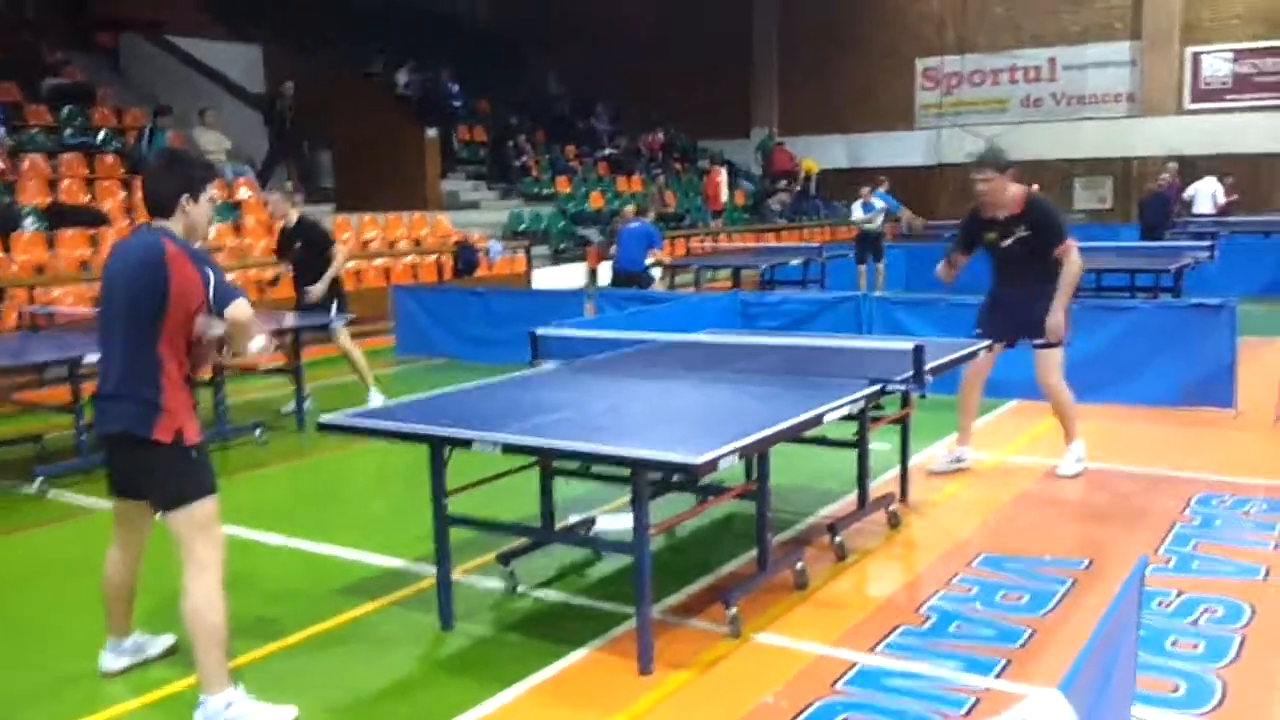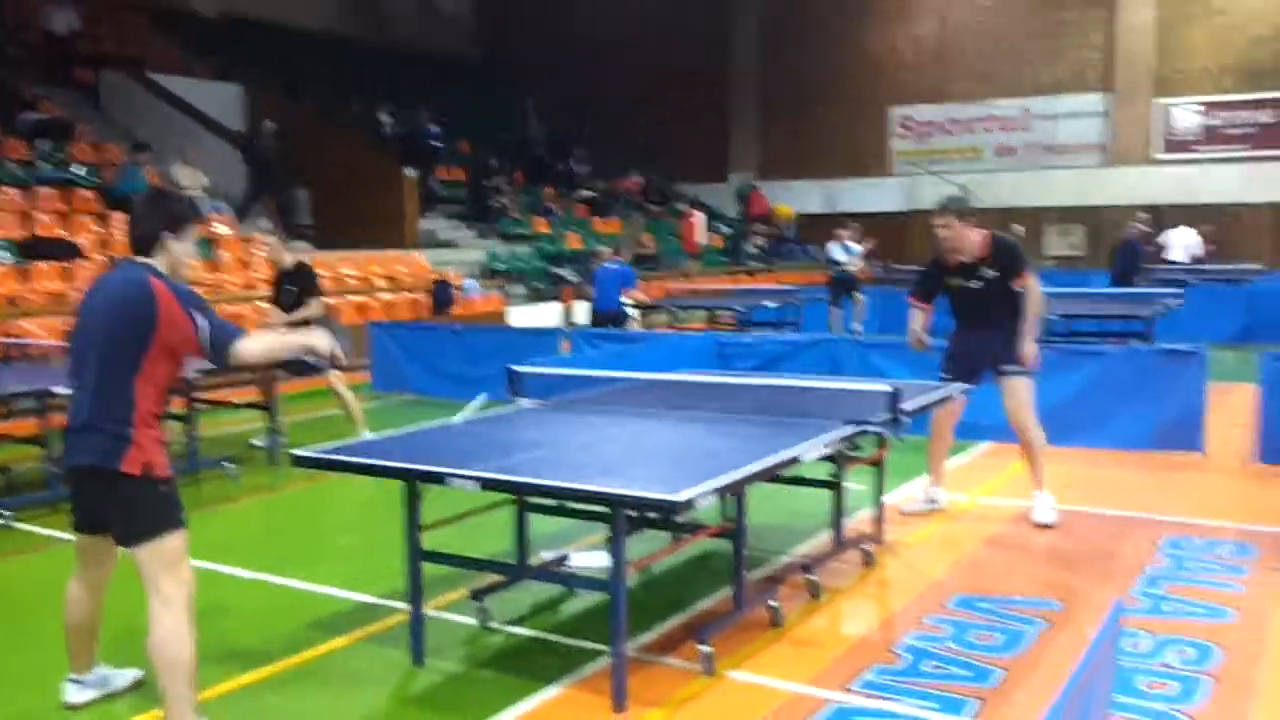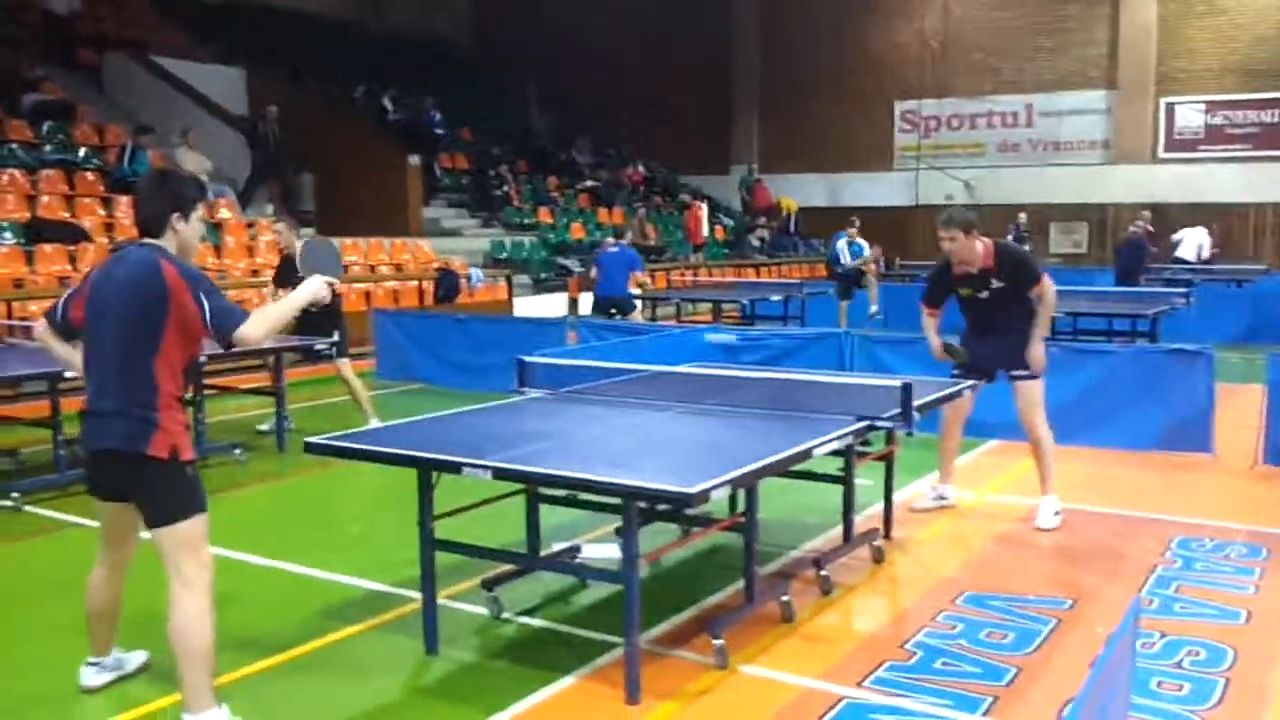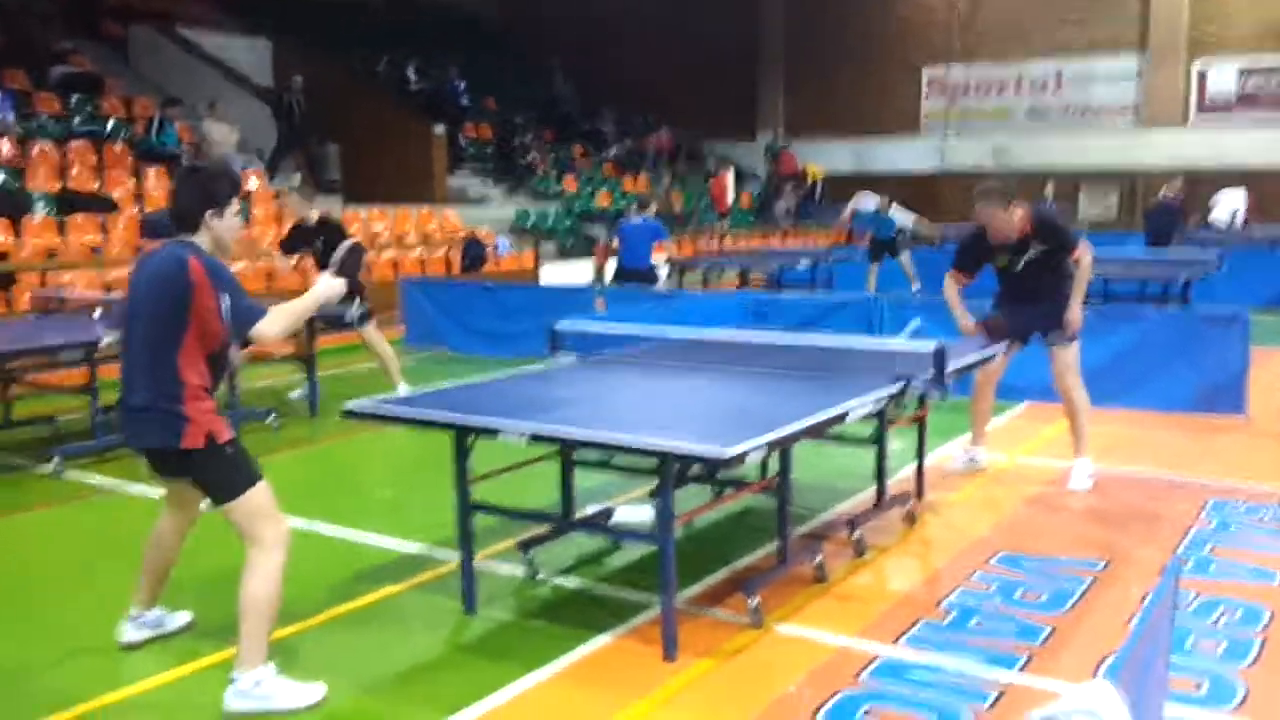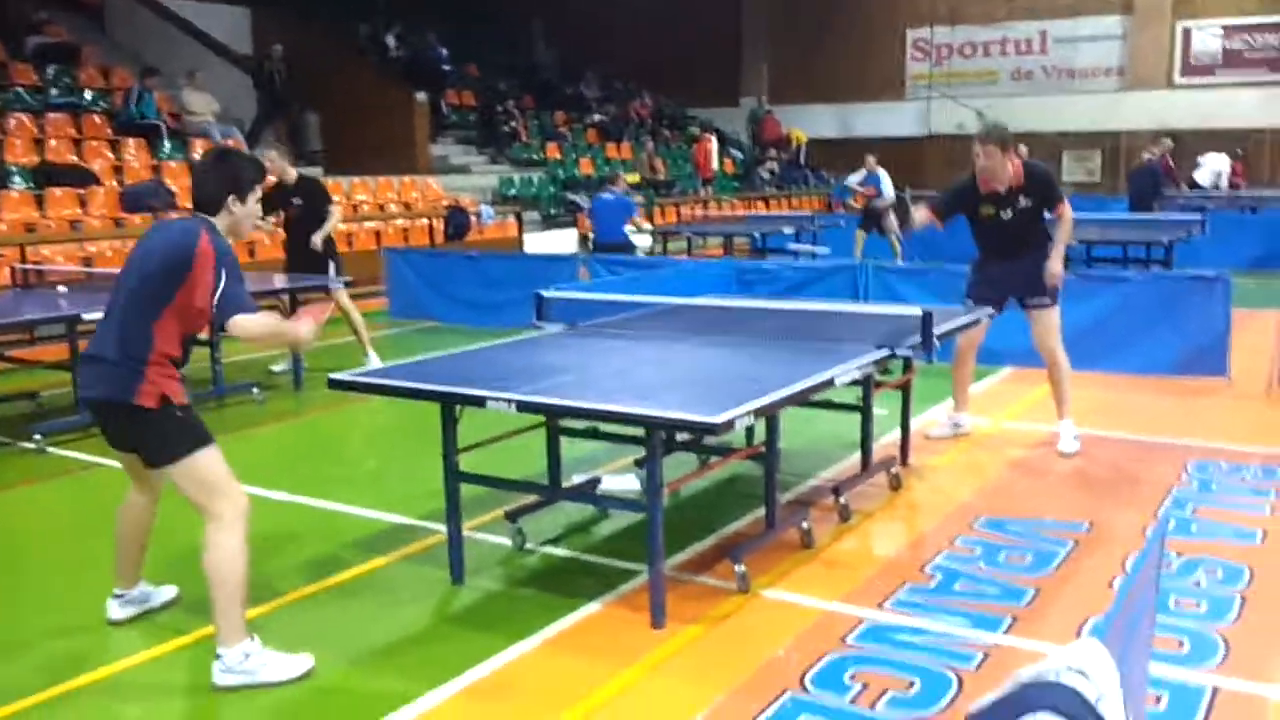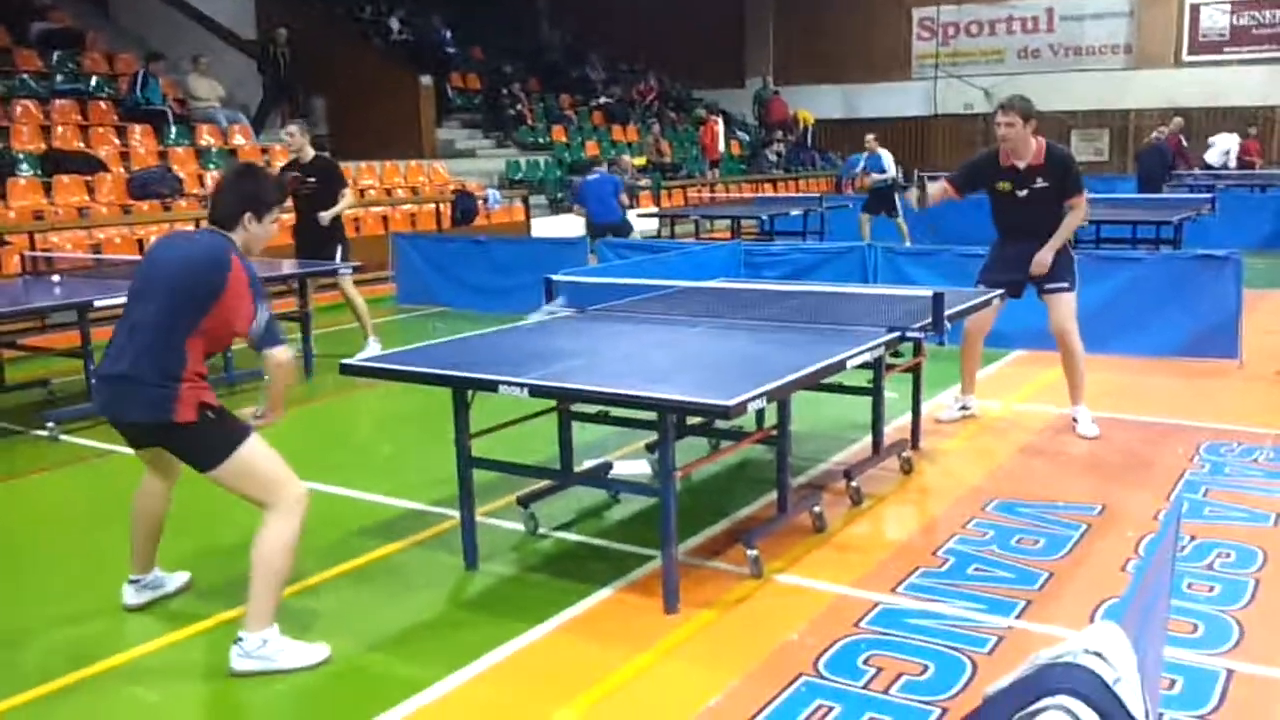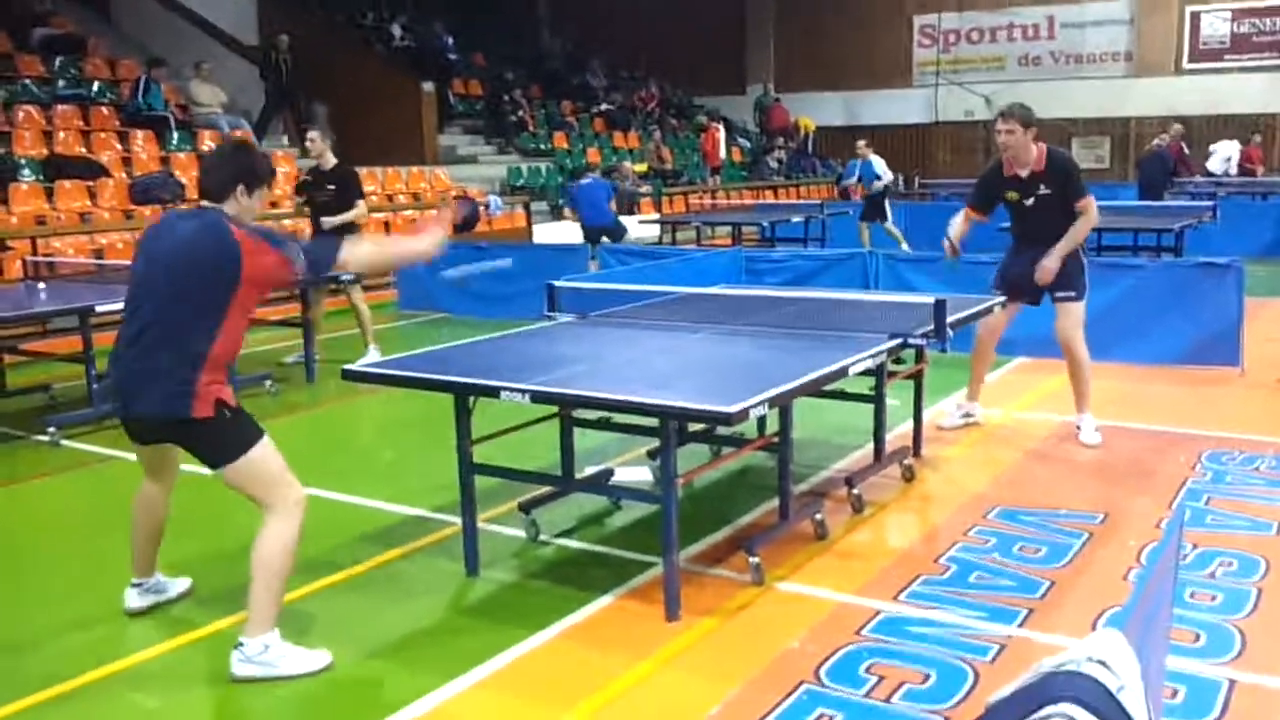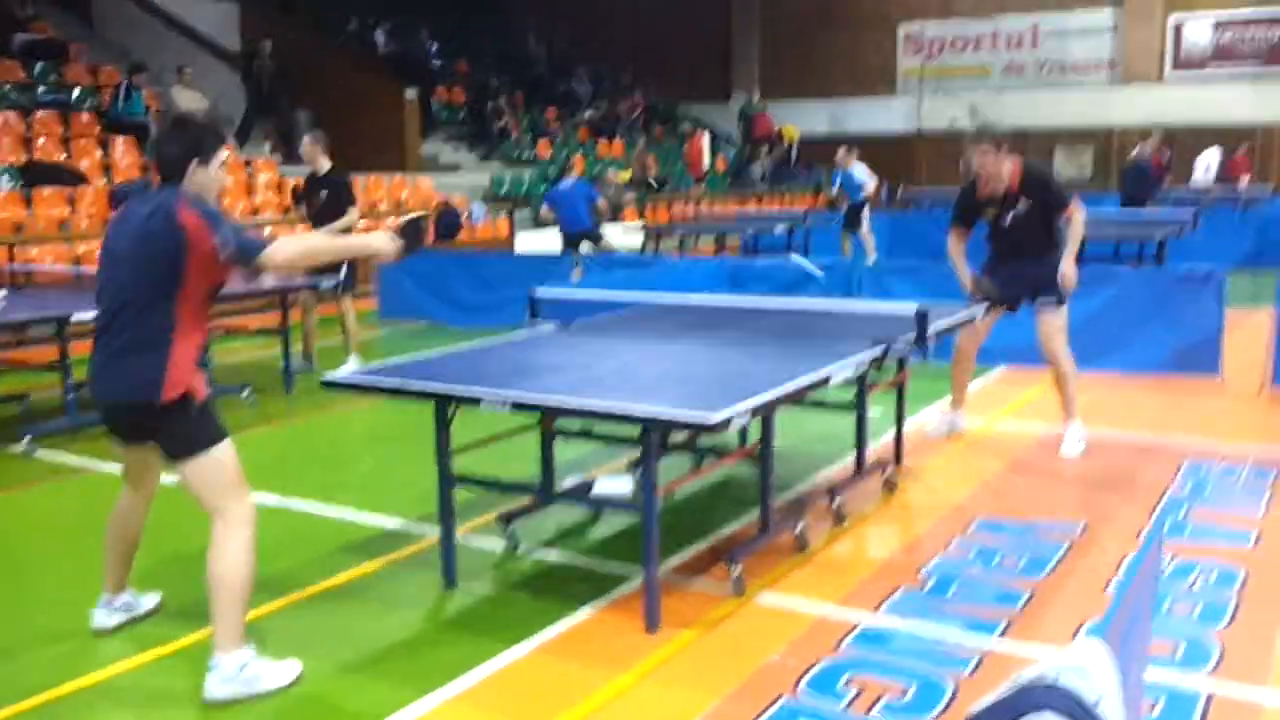
dt=0.2s
person 1, frame 1
left shoulder: (127, 250)
right shoulder: (178, 253)
right elbow: (237, 313)
left wrist: (209, 344)
right wrist: (245, 340)
left hip: (117, 414)
right hip: (160, 421)
left knee: (128, 531)
right knee: (204, 554)
left ankle: (119, 644)
person 1, frame 2
left shoulder: (102, 288)
right shoulder: (163, 293)
left elbow: (94, 367)
right elbow: (242, 350)
right wrist: (306, 339)
left hip: (84, 448)
right hip: (130, 456)
left knee: (90, 568)
right knee: (171, 591)
left ankle: (83, 676)
person 1, frame 3
left shoulder: (106, 272)
right shoulder: (174, 274)
left elbow: (48, 331)
right elbow: (247, 332)
right wrist: (302, 296)
left hip: (103, 433)
right hip: (152, 440)
left knee: (113, 551)
right knee: (192, 575)
left ankle: (100, 659)
person 1, frame 4
left shoulder: (154, 262)
right shoulder: (202, 267)
left elbow: (156, 337)
right elbow: (265, 331)
right wrist: (318, 294)
left hip: (145, 416)
right hip: (188, 423)
left knee: (181, 505)
right knee: (269, 537)
left ankle: (142, 615)
right ankle: (251, 680)
person 1, frame 5
left shoulder: (166, 232)
right shoulder: (209, 244)
right elbow: (243, 324)
right wrist: (293, 331)
left hip: (103, 378)
right hip: (142, 388)
left knee: (145, 483)
right knee: (227, 507)
left ankle: (126, 593)
right ankle: (235, 654)
person 1, frame 6
left shoulder: (169, 244)
right shoulder: (233, 266)
right elbow: (279, 358)
right wrist: (274, 407)
left hip: (116, 391)
right hip: (171, 400)
left knee: (163, 470)
right knee: (288, 498)
left ankle: (141, 580)
right ankle: (256, 641)
person 1, frame 7
left shoulder: (162, 230)
right shoulder: (242, 241)
right elbow: (343, 256)
right wrist: (419, 244)
left hip: (130, 389)
right hip: (190, 397)
left knee: (157, 476)
right knee: (285, 503)
left ankle: (143, 584)
right ankle: (258, 646)
person 1, frame 8
left shoulder: (131, 212)
right shoulder: (189, 218)
right elbow: (275, 257)
right wrist: (368, 243)
left hip: (111, 378)
right hip: (163, 385)
left knee: (140, 484)
right knee: (233, 510)
left ankle: (113, 600)
right ankle: (230, 665)
person 2, frame 1
left shoulder: (1039, 209)
right shoulder: (977, 217)
left elbow: (1072, 260)
right elbow: (957, 258)
left wrist: (1057, 310)
right wrist: (947, 268)
left hip: (1043, 298)
right hip: (1002, 298)
left knee: (1049, 380)
right knee: (972, 373)
left ankle: (1074, 445)
right ankle: (961, 450)
person 2, frame 2
left shoulder: (1002, 248)
right shoulder: (938, 265)
left elbow: (1032, 288)
right elbow: (919, 308)
left wrist: (1027, 337)
right wrist: (917, 331)
left hip: (1006, 336)
right hip: (966, 339)
left knee: (1022, 416)
right knee: (942, 416)
left ankle: (1042, 494)
right ankle: (934, 491)
person 2, frame 3
left shoulder: (1010, 256)
right shoulder: (943, 272)
left elbow: (1047, 293)
right elbow: (929, 312)
left wrist: (1037, 342)
right wrist: (934, 341)
left hip: (1019, 338)
right hip: (977, 340)
left knee: (1033, 419)
right knee: (952, 413)
left ankle: (1049, 499)
right ankle: (944, 488)
person 2, frame 4
left shoulder: (1046, 224)
right shoulder: (977, 240)
left elbow: (1084, 258)
right elbow: (953, 280)
left wrist: (1075, 305)
right wrist: (962, 316)
left hip: (1054, 303)
right hip: (1011, 306)
left knee: (1068, 381)
right knee: (984, 376)
left ankle: (1082, 462)
right ankle: (976, 451)
person 2, frame 5
left shoulder: (1037, 177)
right shoulder: (966, 189)
left elbow: (1064, 215)
right elbow: (928, 214)
left wrist: (1056, 257)
left hip: (1034, 265)
right hip: (990, 268)
left knee: (1049, 345)
right knee: (965, 343)
left ankle: (1066, 424)
right ankle: (959, 416)
person 2, frame 6
left shoulder: (1059, 160)
right shoulder: (987, 163)
left elbow: (1079, 209)
right elbow: (946, 188)
left wrist: (1050, 249)
right wrist: (922, 195)
left hip: (1050, 251)
right hip: (1007, 250)
left knee: (1065, 330)
right knee: (973, 327)
left ankle: (1080, 410)
right ankle: (966, 400)
person 2, frame 7
left shoulder: (1061, 164)
right shoulder: (996, 175)
left elbow: (1089, 214)
right elbow: (969, 214)
left wrist: (1056, 255)
right wrist: (953, 236)
left hip: (1063, 256)
right hip: (1021, 255)
left knee: (1070, 338)
right knee: (985, 331)
left ankle: (1085, 418)
right ankle: (970, 406)
person 2, frame 8
left shoulder: (1036, 179)
right shoulder: (971, 193)
left elbow: (1076, 216)
right elbow: (956, 235)
left wrist: (1068, 261)
right wrist: (963, 272)
left hip: (1044, 265)
right hip: (1001, 266)
left knee: (1054, 346)
right knee: (965, 339)
left ankle: (1073, 427)
right ankle: (954, 414)
person 3, frame 1
left shoulder: (311, 228)
right shoulder: (284, 235)
left elbow: (339, 255)
left wrist: (322, 284)
left hip: (328, 294)
right hip: (305, 298)
left knee: (343, 342)
left ankle: (374, 392)
person 3, frame 2
left shoulder: (304, 272)
right shoulder: (280, 278)
left elbow: (317, 309)
left wrist: (285, 319)
right wrist: (274, 320)
left knee: (334, 382)
right knee: (265, 378)
left ankle: (364, 433)
person 3, frame 3
right shoulder: (285, 262)
right elbow: (276, 287)
left hip: (329, 322)
right hip: (305, 323)
left knee: (344, 370)
left ankle: (373, 421)
right ankle: (282, 416)
person 3, frame 4
left shoulder: (330, 225)
right shoulder: (299, 231)
left elbow: (354, 253)
right elbow: (284, 252)
left hip: (349, 287)
left knee: (370, 336)
left ankle: (401, 385)
person 3, frame 5
left shoulder: (311, 185)
right shoulder: (275, 192)
left elbow: (336, 213)
left wrist: (320, 234)
left hip: (322, 253)
right hip: (296, 256)
left knee: (342, 301)
right knee: (286, 304)
left ankle: (370, 354)
person 3, frame 6
left shoulder: (327, 165)
right shoulder: (289, 170)
left elbow: (349, 198)
left wrist: (331, 213)
left hip: (331, 237)
right hip: (305, 239)
left knee: (346, 287)
left ankle: (372, 340)
person 3, frame 7
left shoulder: (346, 174)
right shoulder: (310, 176)
left elbow: (362, 210)
left wrist: (336, 220)
right wrist: (300, 194)
left knee: (354, 296)
right knee: (314, 296)
left ankle: (372, 348)
person 3, frame 8
left shoulder: (339, 179)
right shoulder: (310, 180)
left elbow: (353, 217)
right elbow: (305, 213)
left wrist: (323, 231)
right wrist: (302, 210)
left knee: (344, 304)
right knee: (307, 301)
left ankle: (352, 358)
right ankle: (307, 357)
